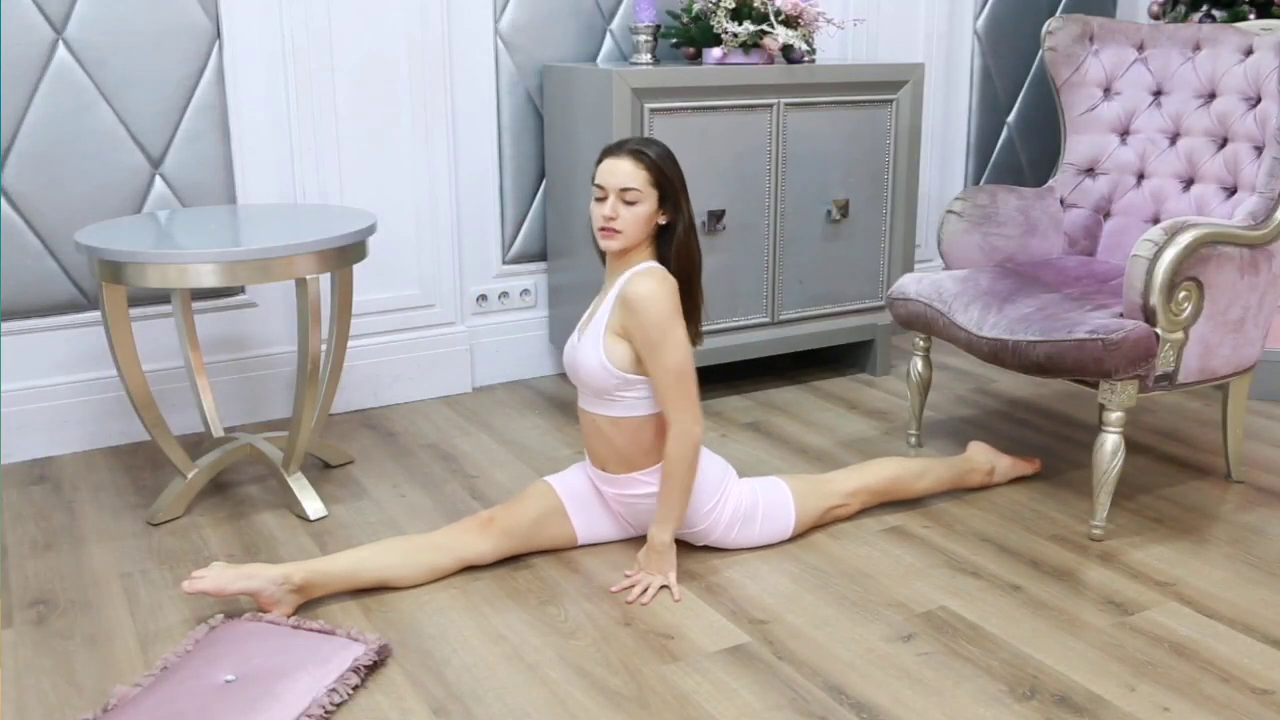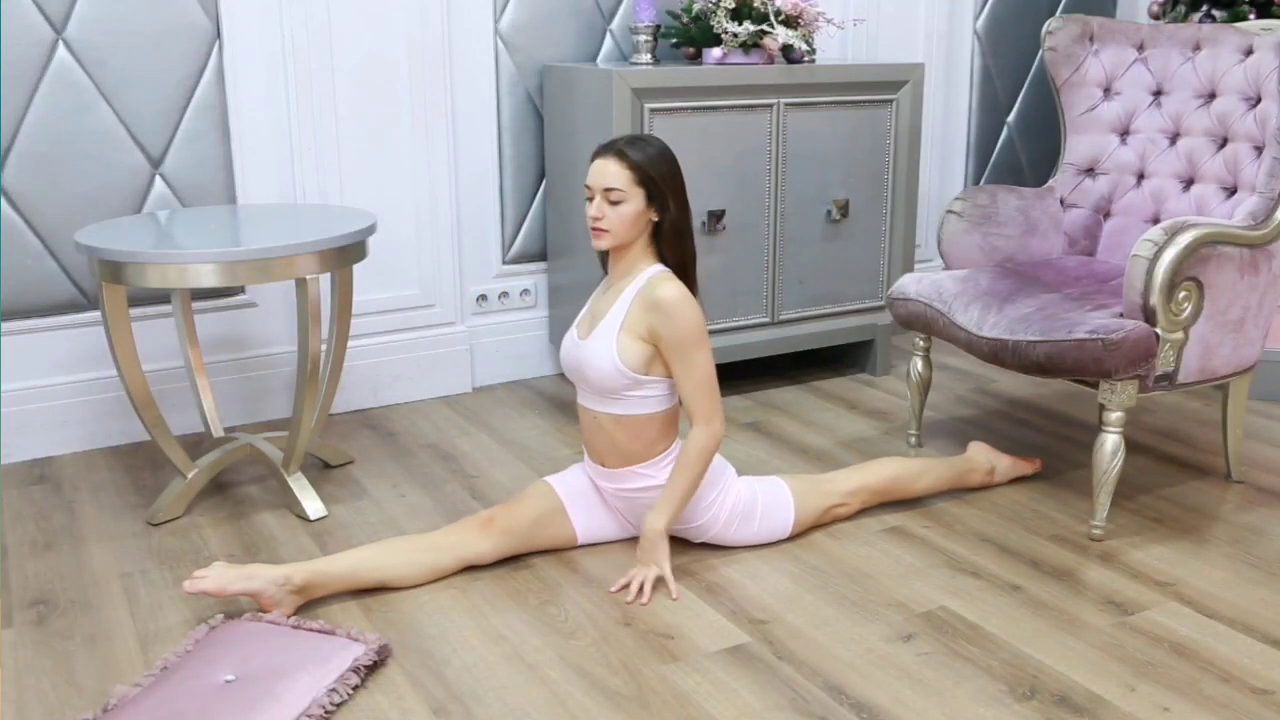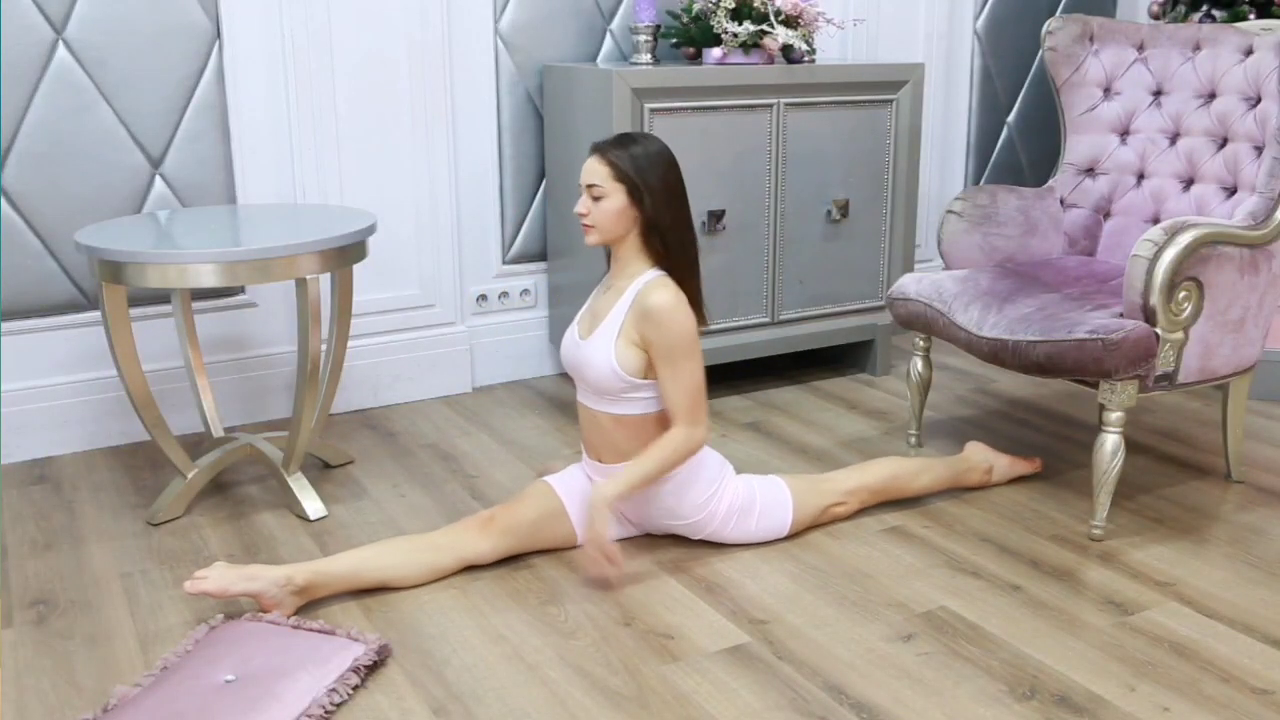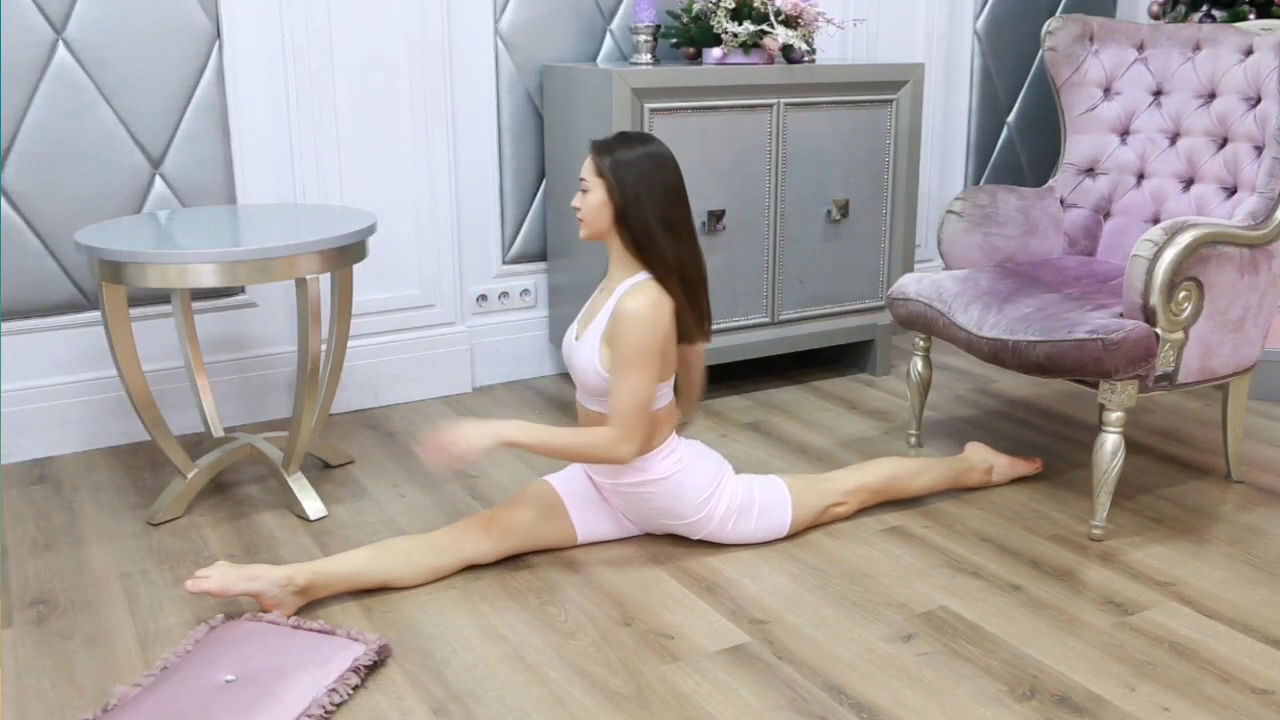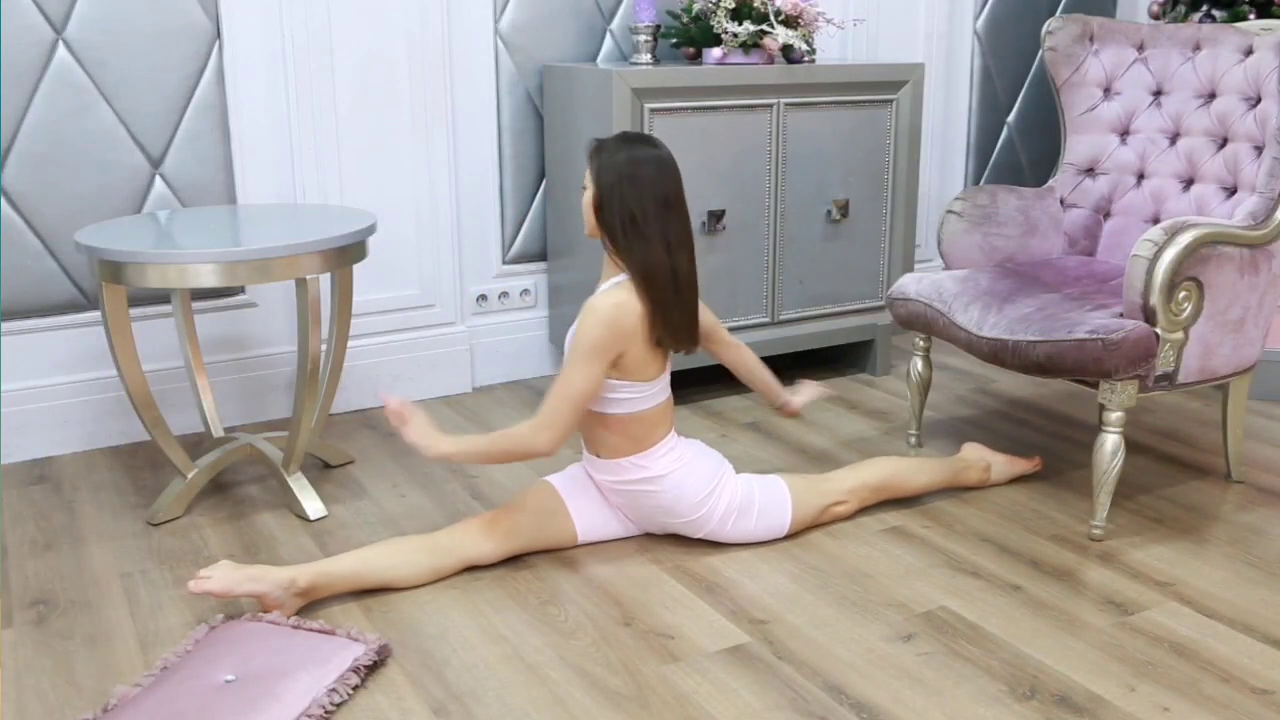
dt=0.2s
person 1, frame 1
left shoulder: (648, 291)
right shoulder: (622, 281)
left elbow: (687, 428)
left wrist: (662, 541)
left hip: (678, 495)
right hip: (610, 485)
right knee: (479, 533)
right ankle: (293, 581)
person 1, frame 2
left shoulder: (664, 297)
right shoulder: (614, 280)
left elbow: (710, 424)
left wrist: (659, 530)
left hip: (677, 491)
right hip: (608, 484)
right knee: (480, 533)
right ankle: (293, 582)
person 1, frame 3
left shoulder: (660, 302)
right shoulder: (615, 279)
left elbow: (690, 431)
left wrist: (609, 496)
left hip: (679, 491)
right hip: (612, 479)
right knee: (481, 533)
right ankle: (295, 581)
person 1, frame 4
left shoulder: (639, 306)
right shoulder: (629, 280)
left elbow: (621, 439)
right elbow: (691, 362)
left wrist: (496, 431)
left hip: (672, 487)
right hip: (619, 486)
right knee: (484, 533)
right ankle: (295, 582)
person 1, frame 5
left shoulder: (611, 310)
right shoulder: (659, 285)
left elbow: (544, 435)
right elbow: (726, 344)
left wrist: (441, 441)
right wrist: (785, 396)
left hip: (670, 488)
right hip: (621, 483)
right knee: (481, 536)
right ankle: (296, 583)
